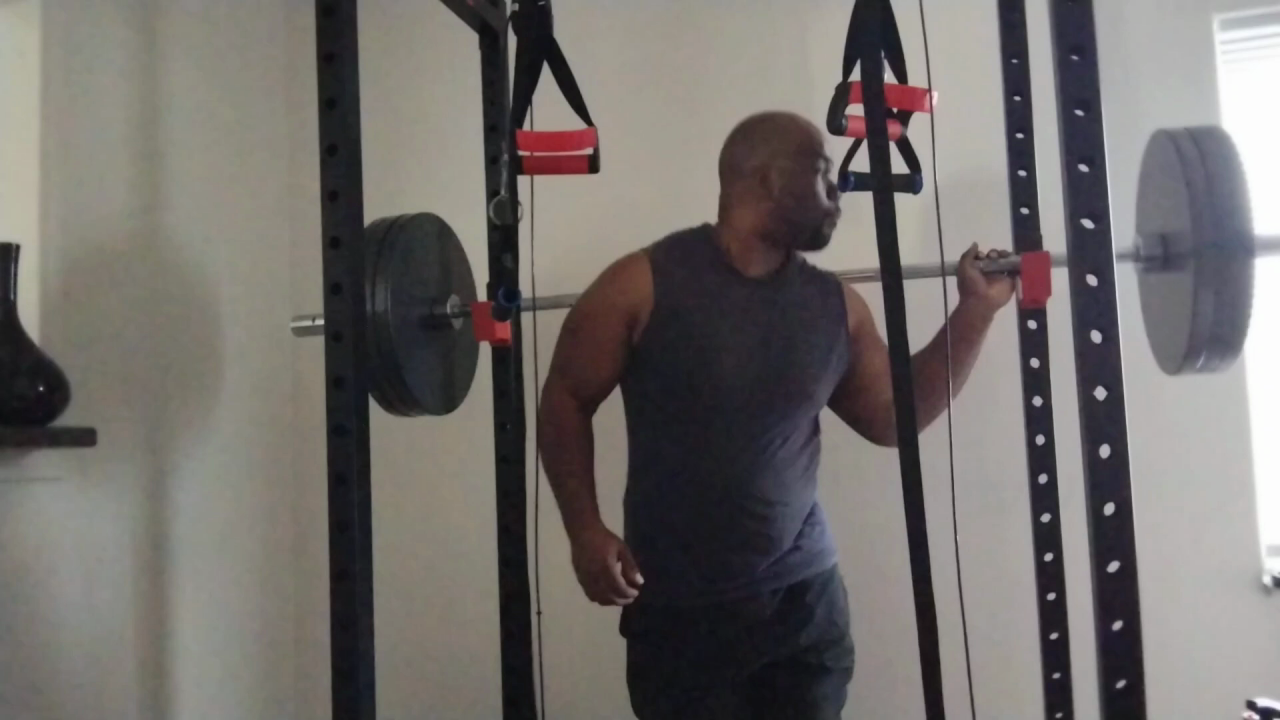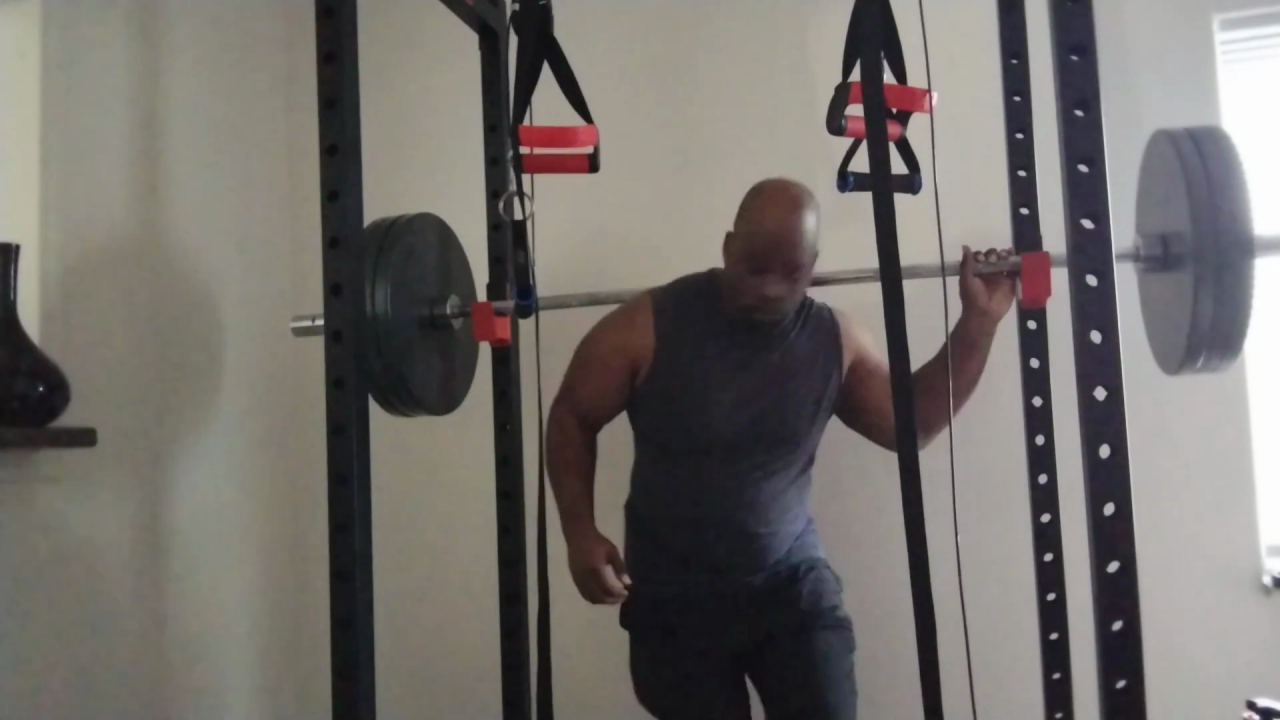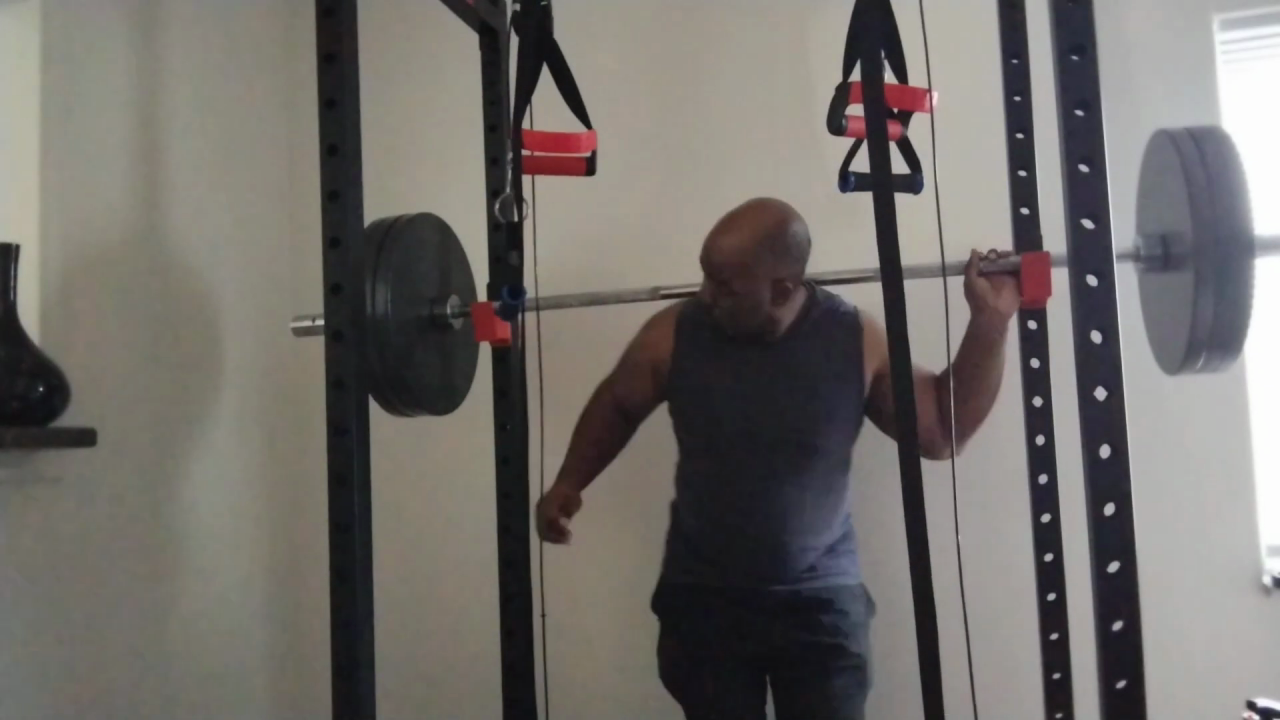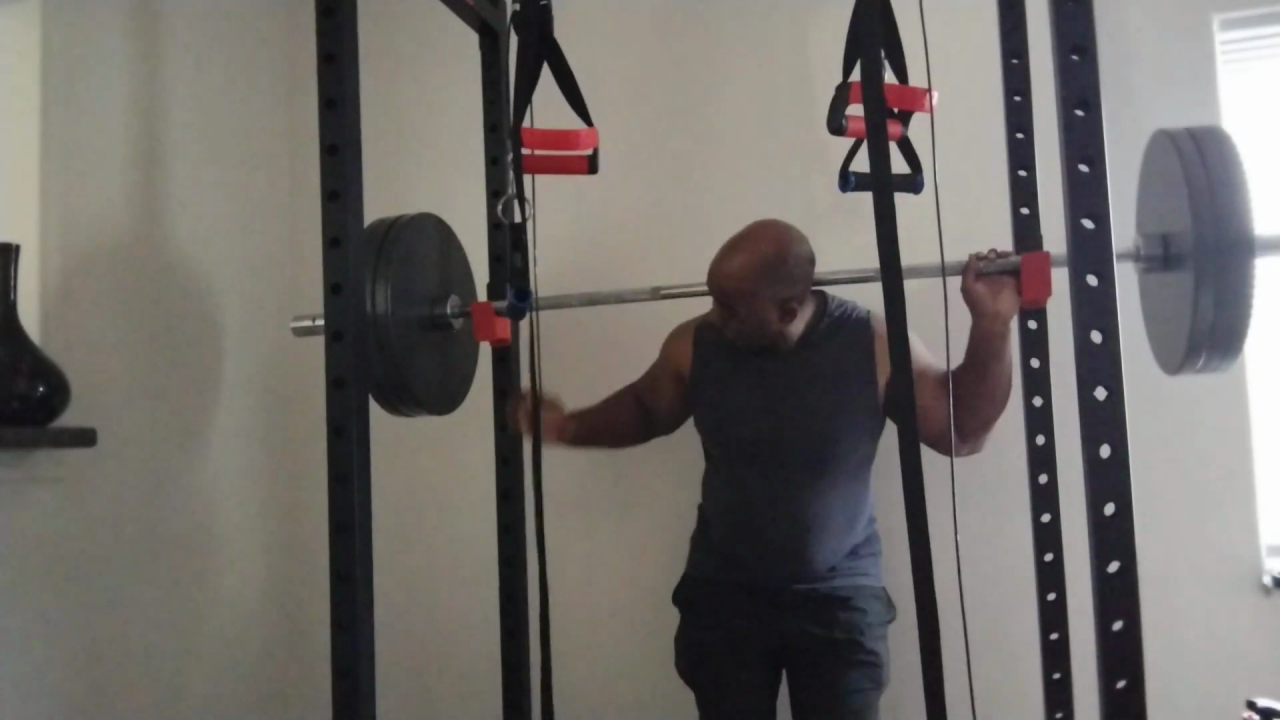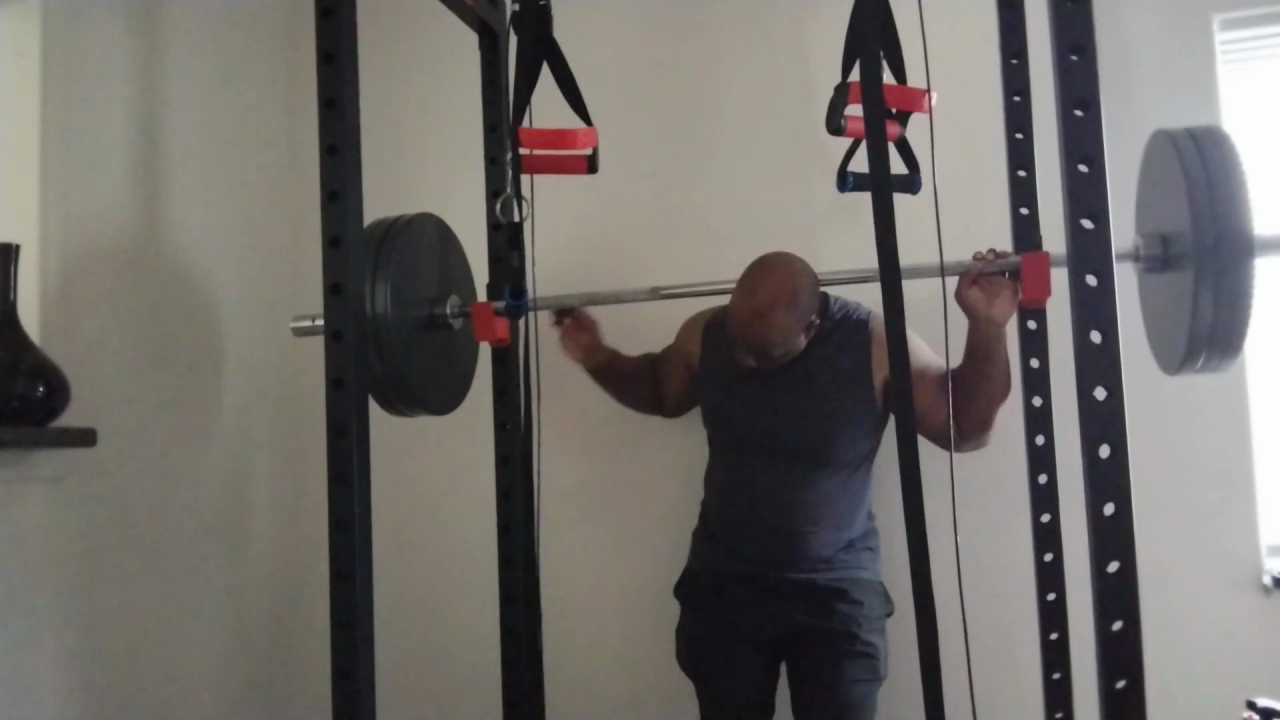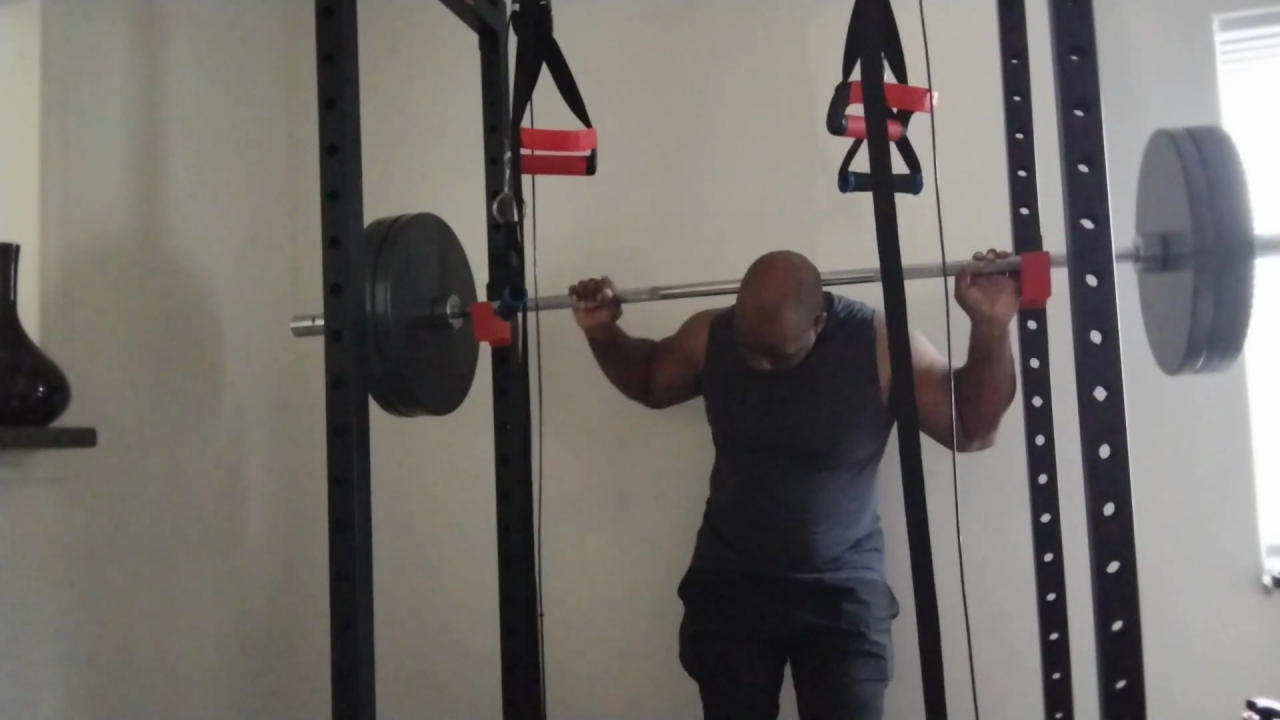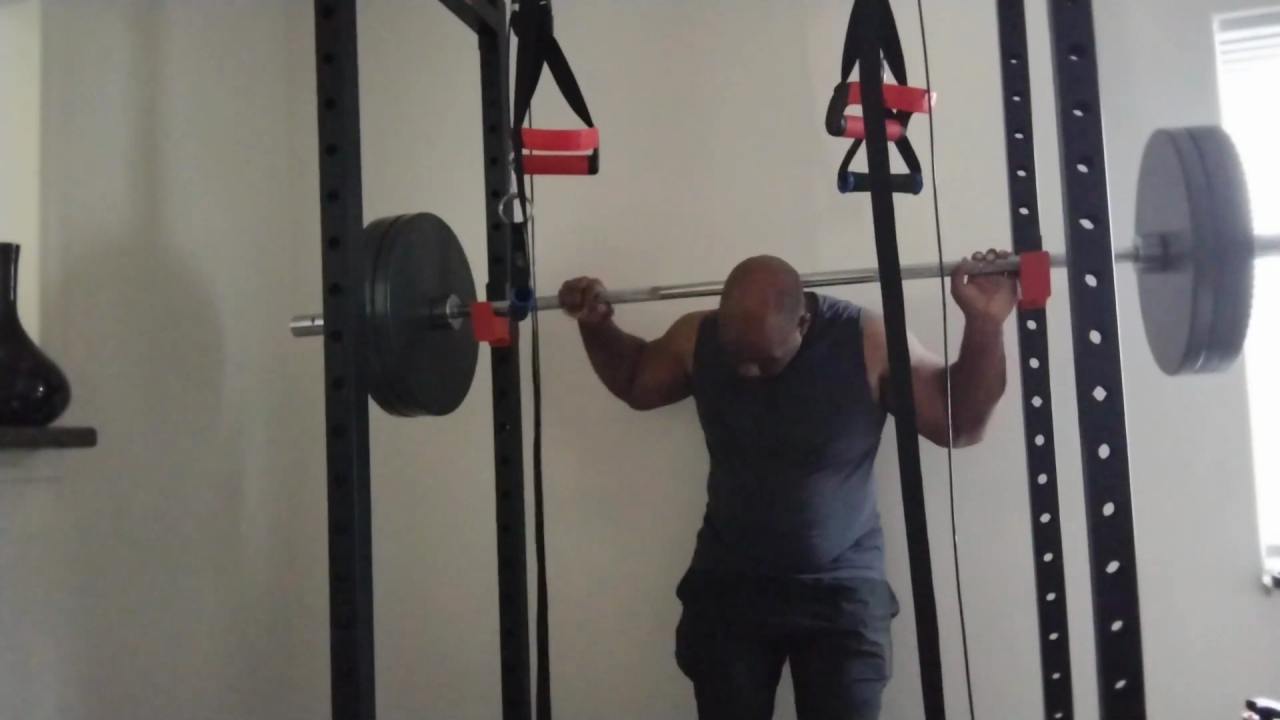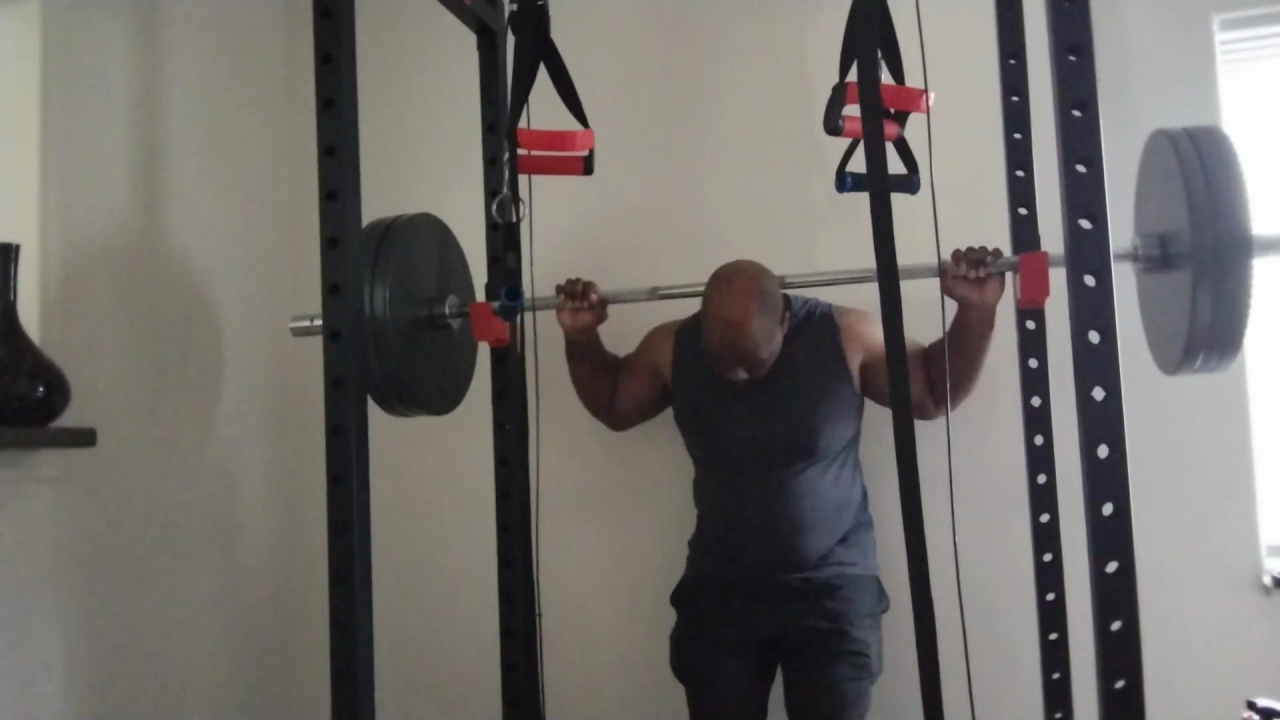
dt=0.4s
person 1, frame 1
left shoulder: (834, 303)
right shoulder: (643, 285)
left elbow: (894, 415)
right elbow: (565, 400)
left wrist: (976, 307)
right wrist: (585, 529)
left hip: (801, 592)
right hip: (679, 599)
person 1, frame 2
left shoulder: (830, 337)
right shoulder: (645, 327)
left elbow: (910, 422)
right elbow: (573, 418)
left wrist: (979, 320)
right wrist: (581, 530)
left hip: (791, 582)
right hip: (675, 600)
person 1, frame 3
left shoulder: (858, 340)
right shoulder: (675, 334)
left elbow: (944, 432)
right elbow: (616, 405)
left wrist: (990, 321)
right wrist: (568, 483)
left hip: (819, 597)
right hip: (704, 597)
person 1, frame 4
left shoulder: (874, 346)
right shoulder: (695, 344)
left elbow: (962, 430)
right elbow: (647, 408)
left wrist: (991, 325)
right wrist: (568, 427)
left hip: (838, 598)
right hip: (724, 594)
person 1, frame 5
left shoulder: (874, 345)
right shoulder: (705, 336)
left elbow: (966, 426)
right elbow: (661, 391)
left wrist: (987, 326)
right wrist: (599, 360)
left hip: (835, 590)
right hip: (723, 585)
person 1, frame 6
left shoulder: (881, 345)
right shoulder: (709, 336)
left elbow: (971, 428)
right elbow: (648, 382)
left wrist: (991, 327)
right wrist: (603, 333)
left hip: (841, 590)
right hip: (728, 585)
person 1, frame 7
left shoulder: (868, 343)
right shoulder: (698, 339)
left elbow: (960, 423)
right elbow: (635, 382)
left wrist: (985, 324)
right wrist: (596, 326)
left hip: (840, 588)
right hip: (728, 584)
person 1, frame 8
left shoulder: (844, 336)
right shoulder: (674, 347)
left elbow: (934, 393)
right elbow: (613, 405)
left wrist: (976, 311)
right wrist: (581, 337)
left hip: (830, 585)
right hip: (720, 588)
